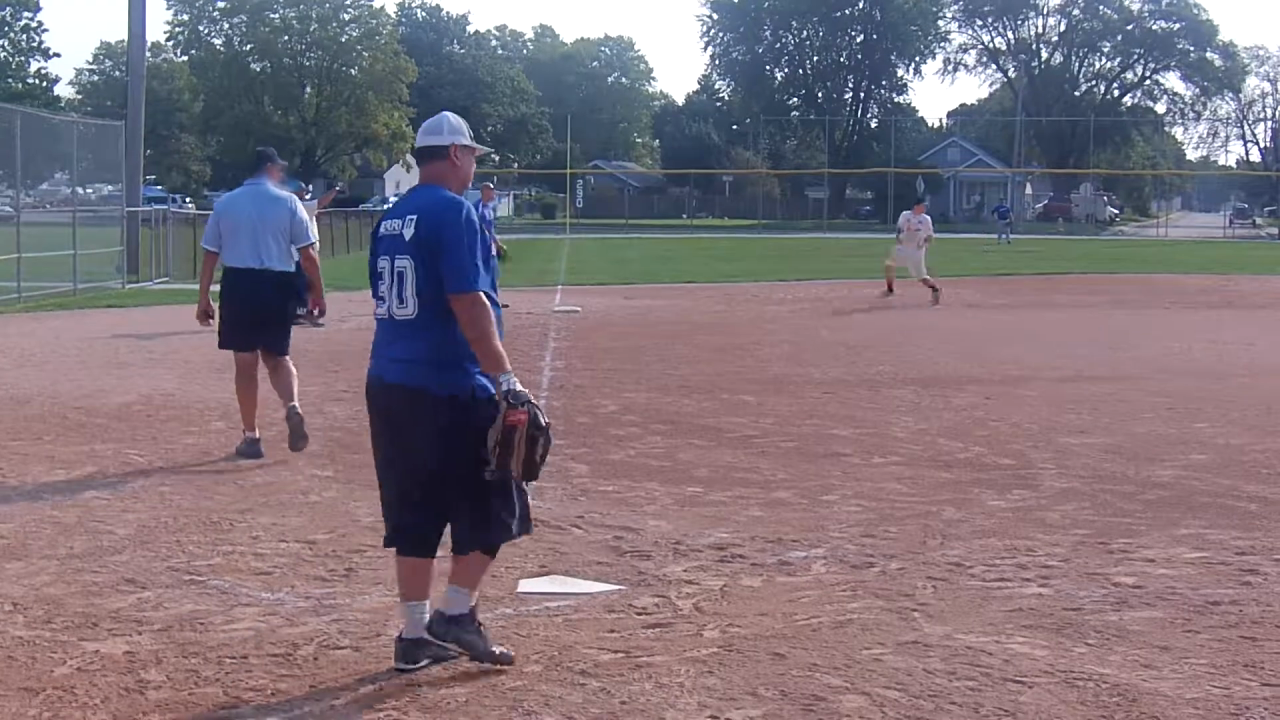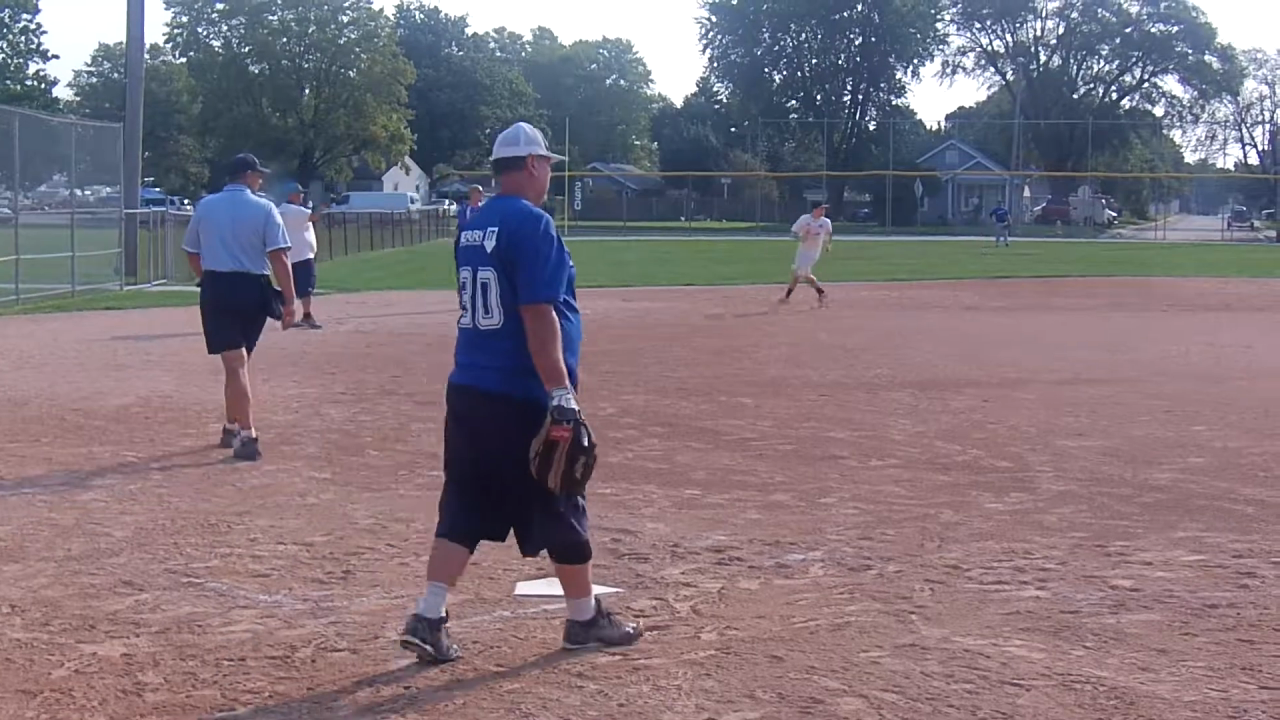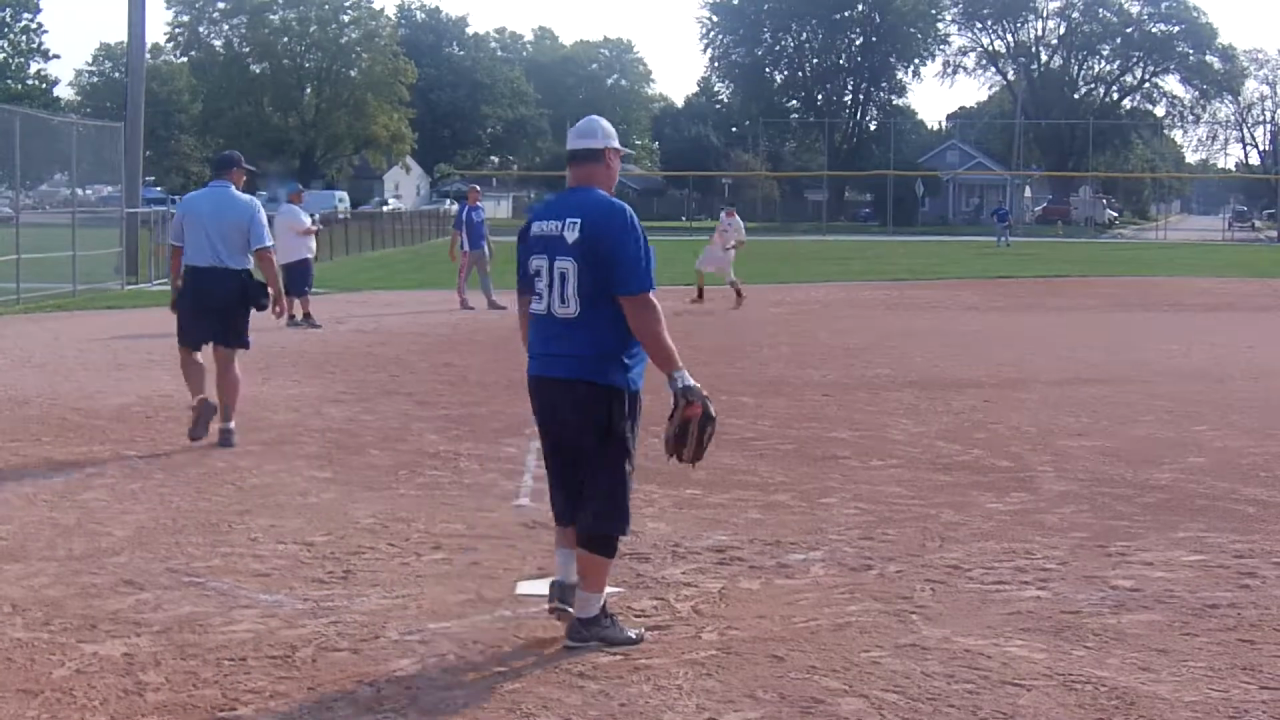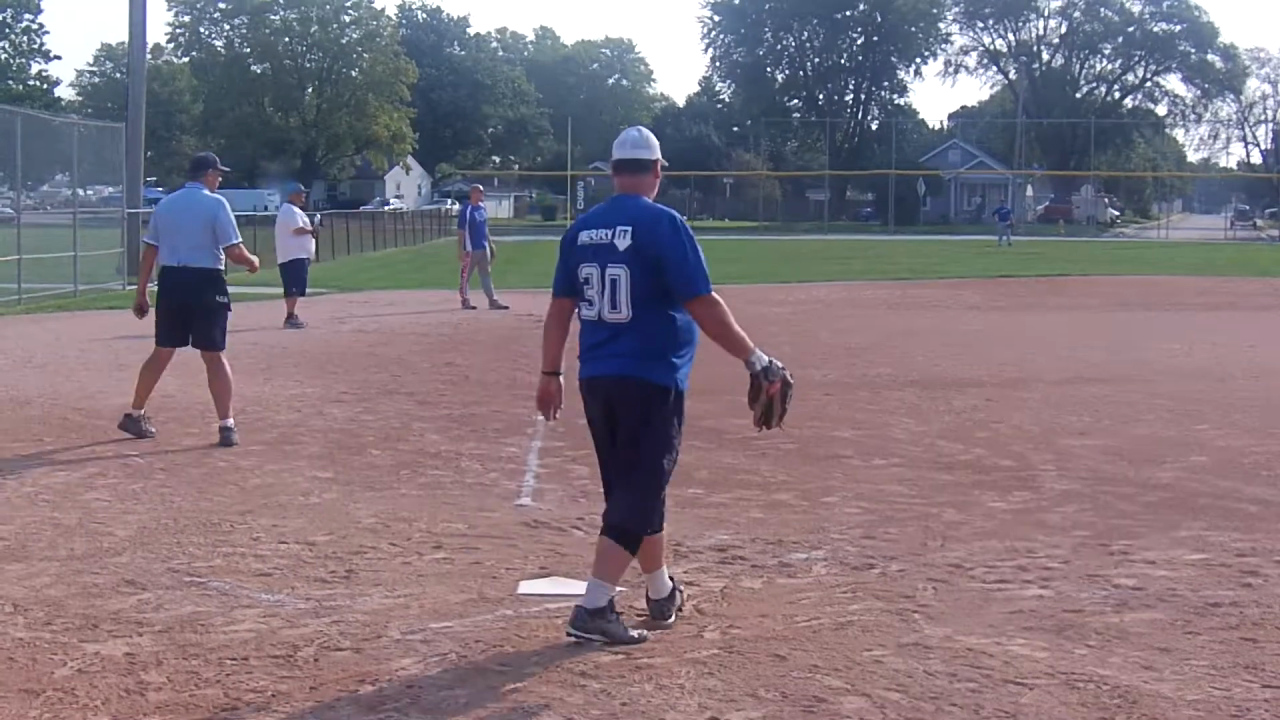
dt=0.3s
person 1, frame 1
left shoulder: (390, 219)
right shoulder: (454, 212)
right elbow: (468, 304)
right wrist: (505, 376)
left hip: (389, 383)
right hip: (450, 387)
left knee: (414, 511)
right knee: (493, 502)
left ankle: (417, 633)
right ankle: (456, 615)
person 1, frame 2
left shoulder: (471, 228)
right shoulder: (533, 224)
right elbow: (540, 317)
right wrist: (561, 393)
left hip: (469, 389)
right hip: (525, 395)
left knee: (467, 509)
right knee: (557, 509)
left ankle: (427, 617)
right ankle: (584, 618)
person 1, frame 3
left shoulder: (537, 220)
right shoulder: (613, 215)
right elbow: (638, 306)
right wrist: (678, 375)
left hip: (545, 376)
right hip: (602, 380)
left knee: (571, 487)
right knee: (602, 497)
left ankle: (566, 582)
right ankle: (588, 615)
person 1, frame 4
left shoulder: (581, 229)
right shoulder: (663, 223)
left elbow: (560, 308)
right elbow: (702, 304)
left wrist: (550, 374)
right wrist: (754, 358)
left hip: (596, 379)
right hip: (651, 381)
left knee: (631, 487)
right knee: (638, 496)
left ankle: (660, 591)
right ankle: (595, 607)
person 2, frame 1
left shoulder: (226, 203)
right shoulder: (288, 202)
left elbow: (210, 255)
right elbow: (308, 254)
left wrist: (204, 299)
right wrist: (318, 291)
left hip: (238, 286)
right hip: (278, 288)
left knee: (245, 364)
right knee: (278, 359)
left ankle: (251, 437)
right ankle: (292, 408)
person 2, frame 2
left shoulder: (205, 207)
right shoulder: (265, 208)
left elbow: (193, 255)
right elbow: (278, 258)
right wrist: (289, 300)
left hip: (217, 289)
right hip: (254, 291)
left knee: (235, 364)
right knee: (241, 360)
left ankle: (246, 433)
right ankle: (233, 429)
person 2, frame 3
left shoulder: (188, 202)
right shoulder: (249, 205)
left elbow: (176, 251)
right elbow: (263, 255)
left wrist: (177, 289)
right wrist: (277, 292)
left hip: (197, 284)
right hip: (235, 286)
left knee: (189, 351)
right knee: (227, 358)
left ankle: (201, 401)
right ankle: (227, 426)
person 2, frame 4
left shoulder: (165, 204)
right shoulder: (215, 203)
left elbow: (150, 251)
right elbow: (232, 250)
left wrist: (141, 293)
right wrist: (252, 262)
left hip: (170, 283)
right hip: (204, 285)
left knee: (161, 353)
right knee: (215, 357)
left ankle: (135, 416)
right ankle: (227, 426)
